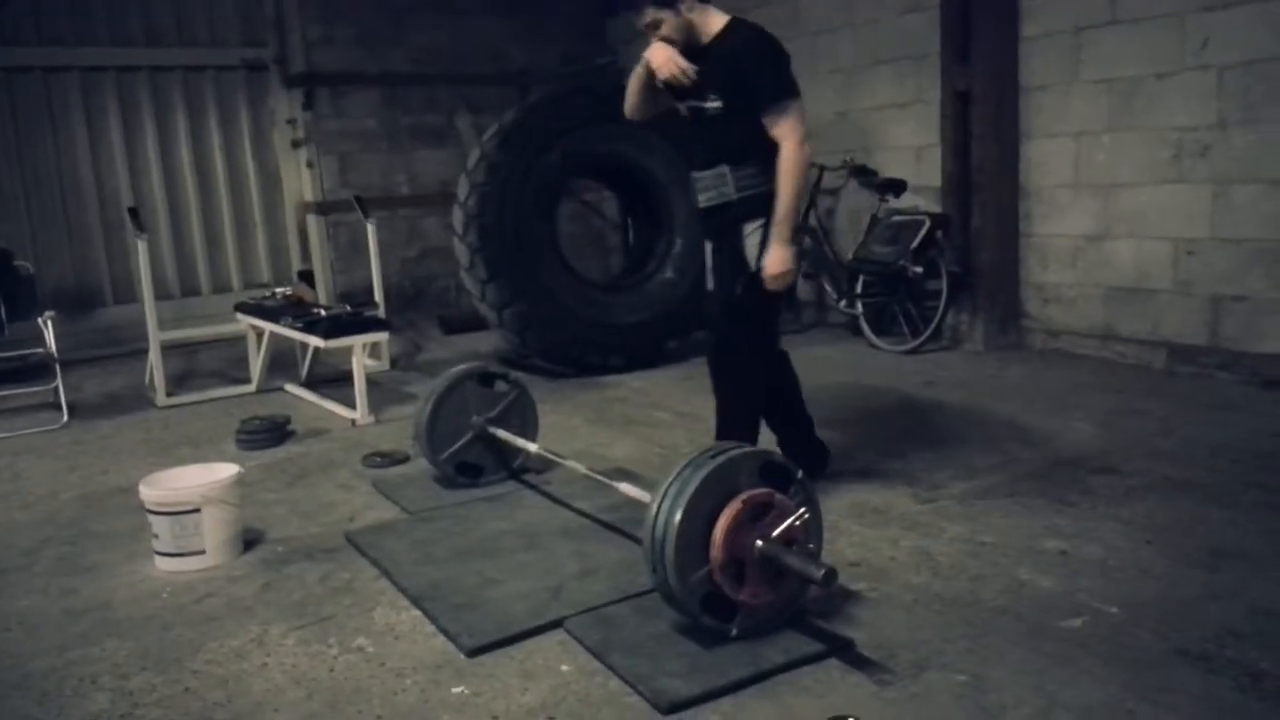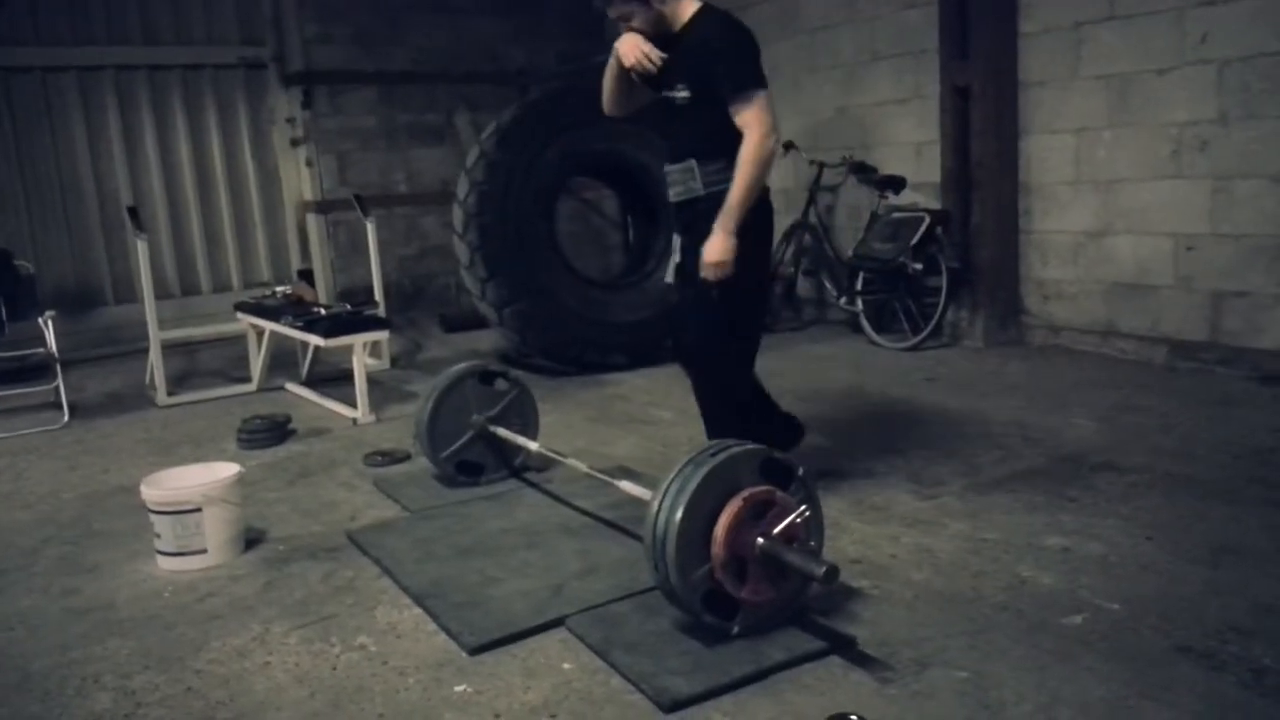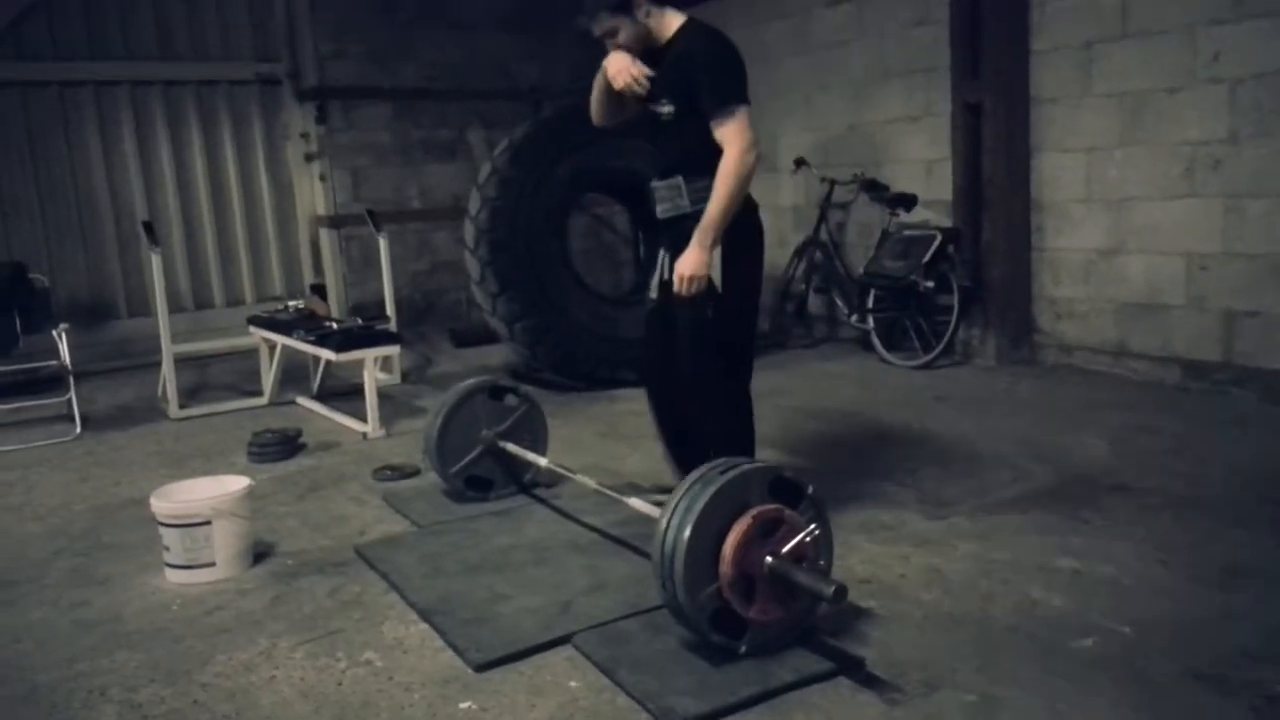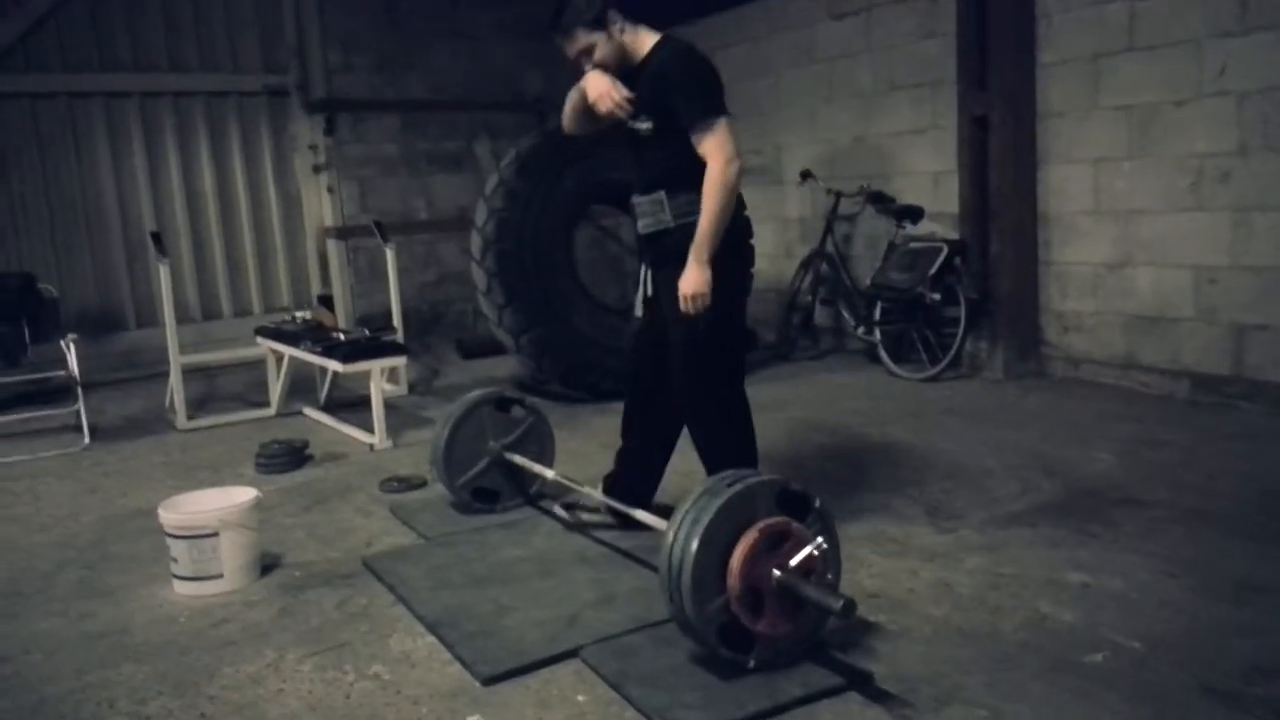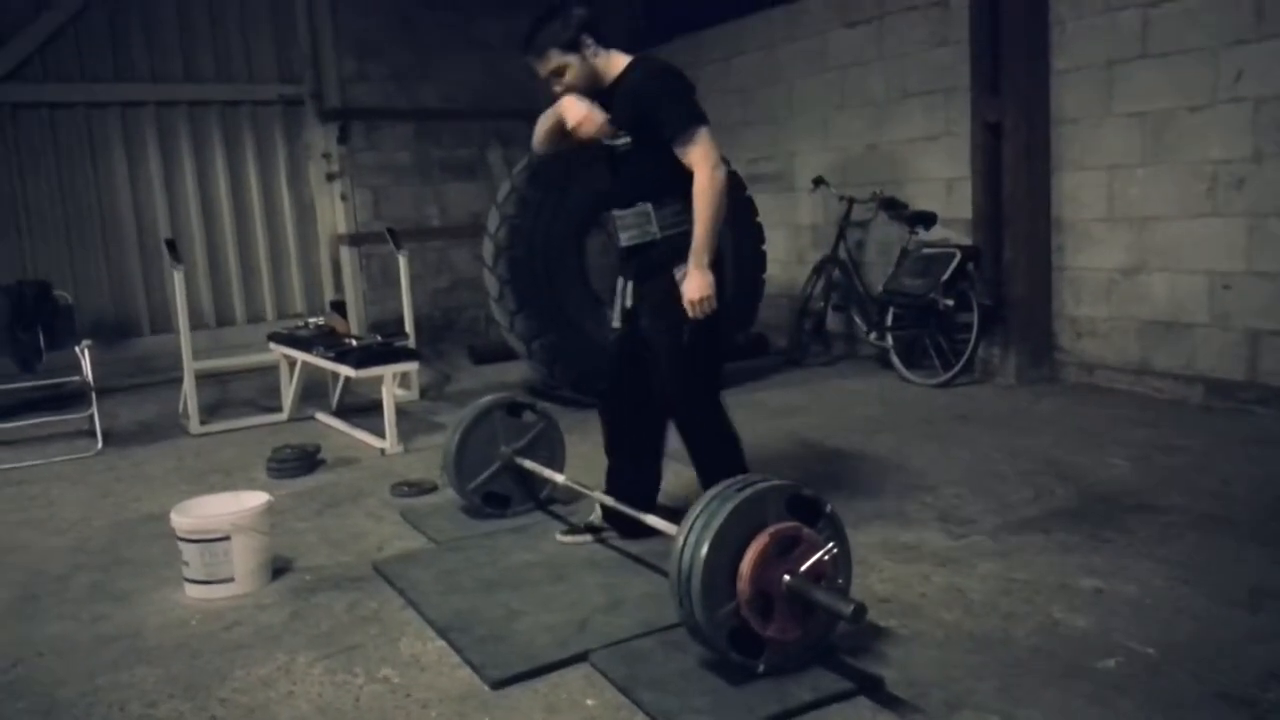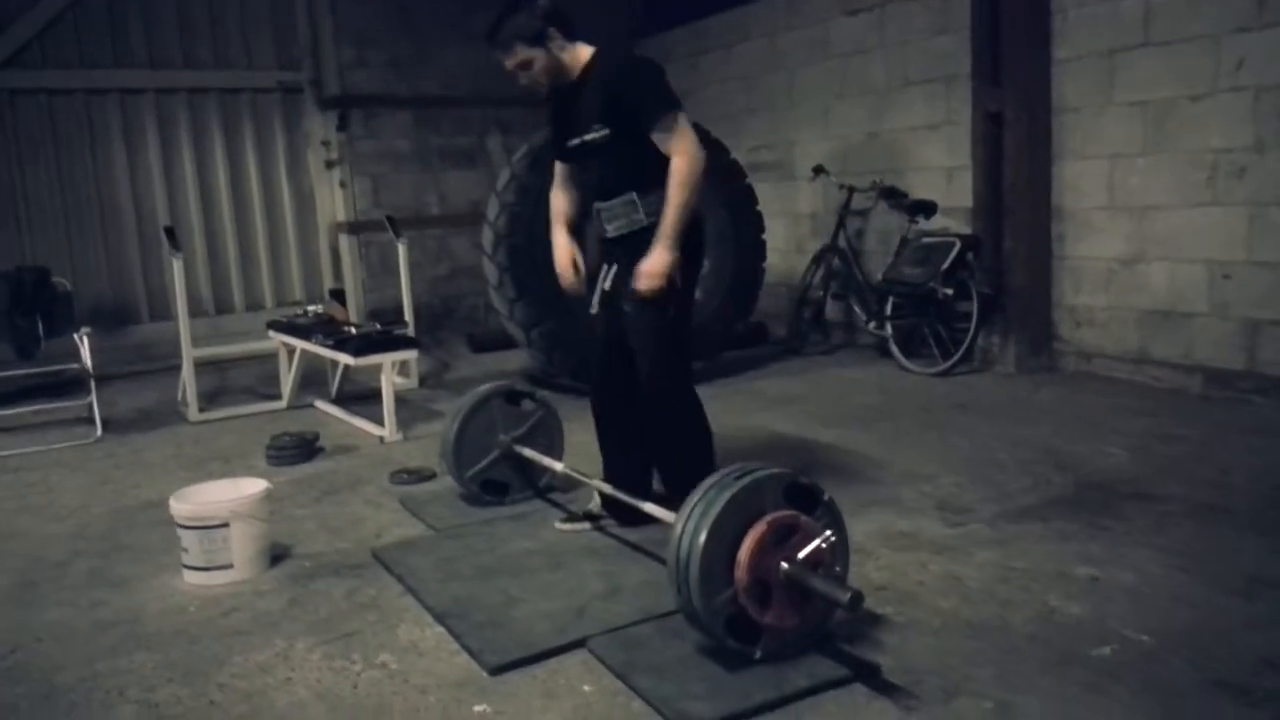
dt=0.2s
person 1, frame 1
left shoulder: (750, 49)
right shoulder: (687, 56)
left elbow: (795, 144)
right elbow: (636, 111)
left wrist: (782, 239)
right wrist: (649, 60)
left hip: (756, 223)
right hip: (723, 222)
left knee: (733, 350)
right knee: (756, 347)
right ankle: (804, 457)
person 1, frame 2
left shoulder: (719, 37)
right shoulder: (666, 44)
left elbow: (761, 135)
right elbow: (616, 106)
left wrist: (725, 230)
right wrist: (621, 51)
left hip: (728, 220)
right hip: (692, 219)
left knee: (716, 353)
right knee: (693, 347)
right ankle: (775, 432)
person 1, frame 3
left shoulder: (703, 50)
right shoulder: (653, 58)
left elbow: (741, 151)
right elbow: (604, 117)
left wrist: (701, 246)
right wrist: (610, 66)
left hip: (715, 239)
right hip: (677, 235)
left knee: (713, 375)
right knee: (663, 366)
right ankle: (701, 476)
person 1, frame 4
left shoulder: (678, 67)
right shoulder: (630, 75)
left elbow: (724, 162)
right elbow: (574, 125)
left wrist: (699, 262)
right wrist: (589, 82)
left hip: (698, 255)
right hip: (661, 252)
left knee: (707, 389)
right knee: (648, 382)
right ankle: (626, 495)
person 1, frame 5
left shoulder: (654, 84)
right shoulder: (595, 99)
left elbow: (710, 170)
right elbow: (541, 144)
left wrist: (699, 267)
right wrist: (563, 108)
left hip: (678, 265)
right hip: (635, 264)
left knee: (689, 396)
right knee: (623, 393)
right ankle: (627, 511)
person 1, frame 6
left shoulder: (625, 74)
right shoulder: (562, 101)
left elbow: (689, 156)
right elbow: (566, 184)
left wrist: (665, 248)
right wrist: (559, 233)
left hip: (656, 248)
right hip: (613, 252)
left knee: (661, 379)
right knee: (609, 379)
right ankle: (624, 498)
